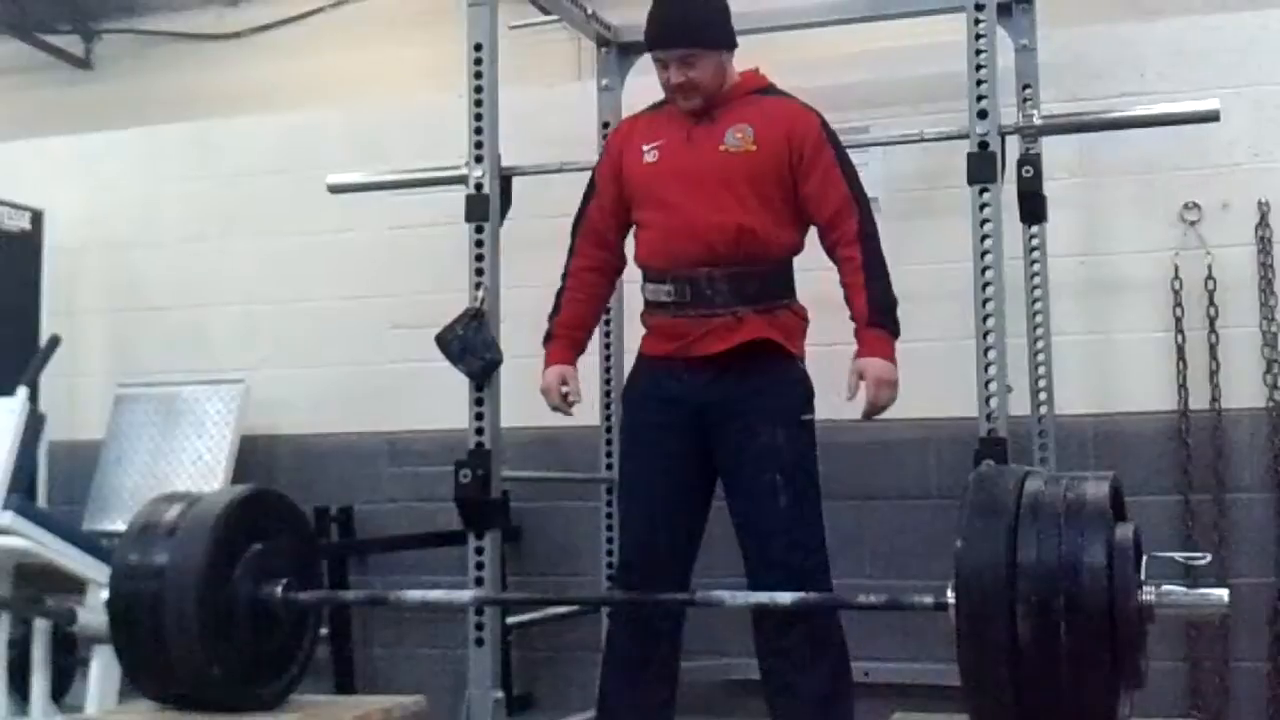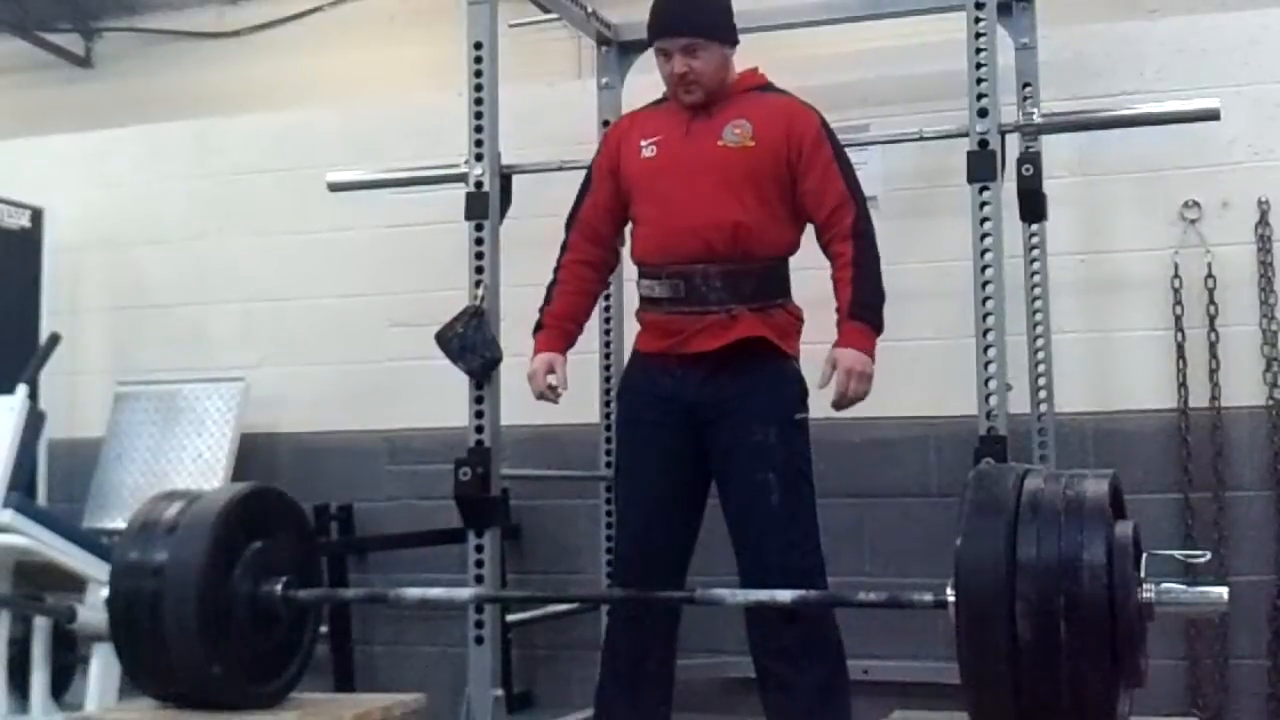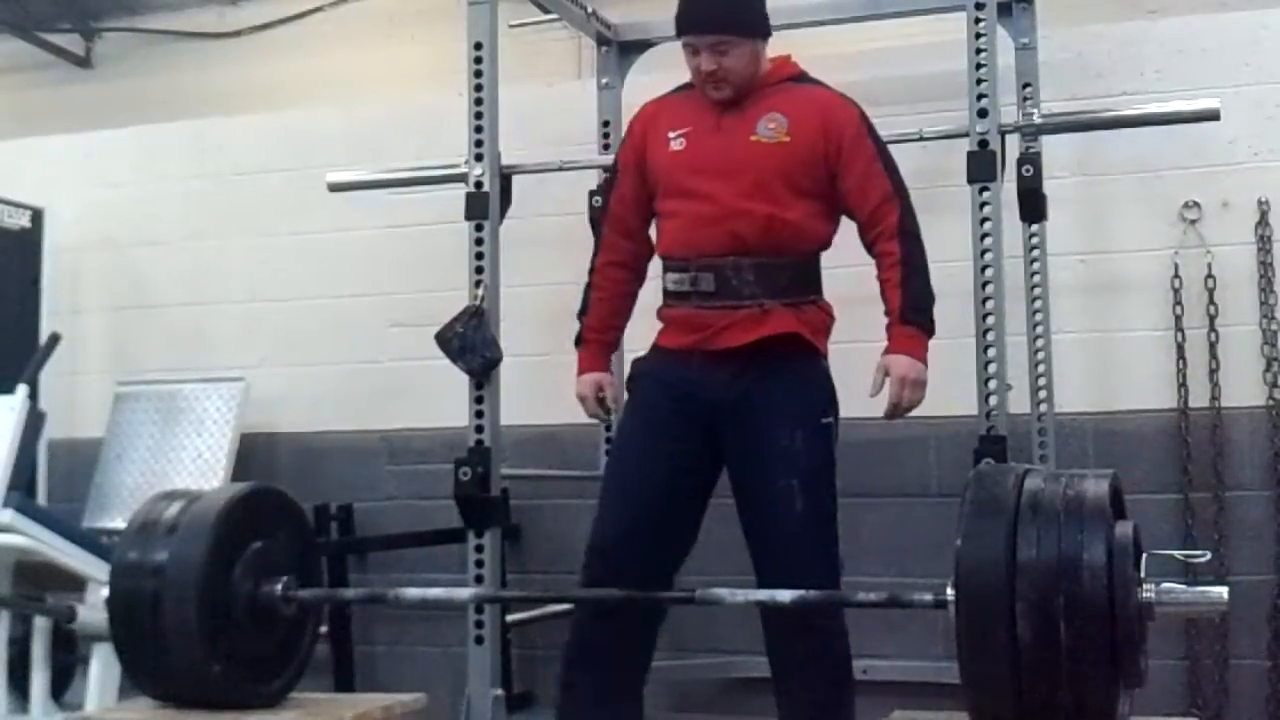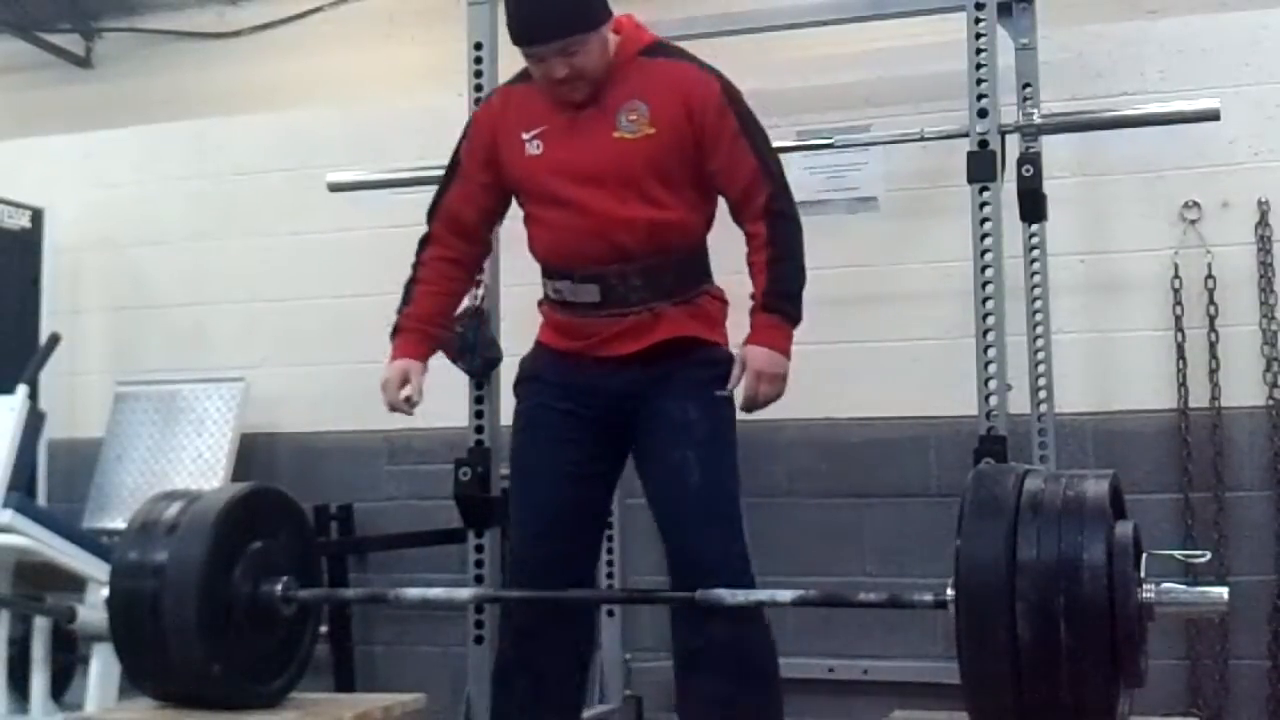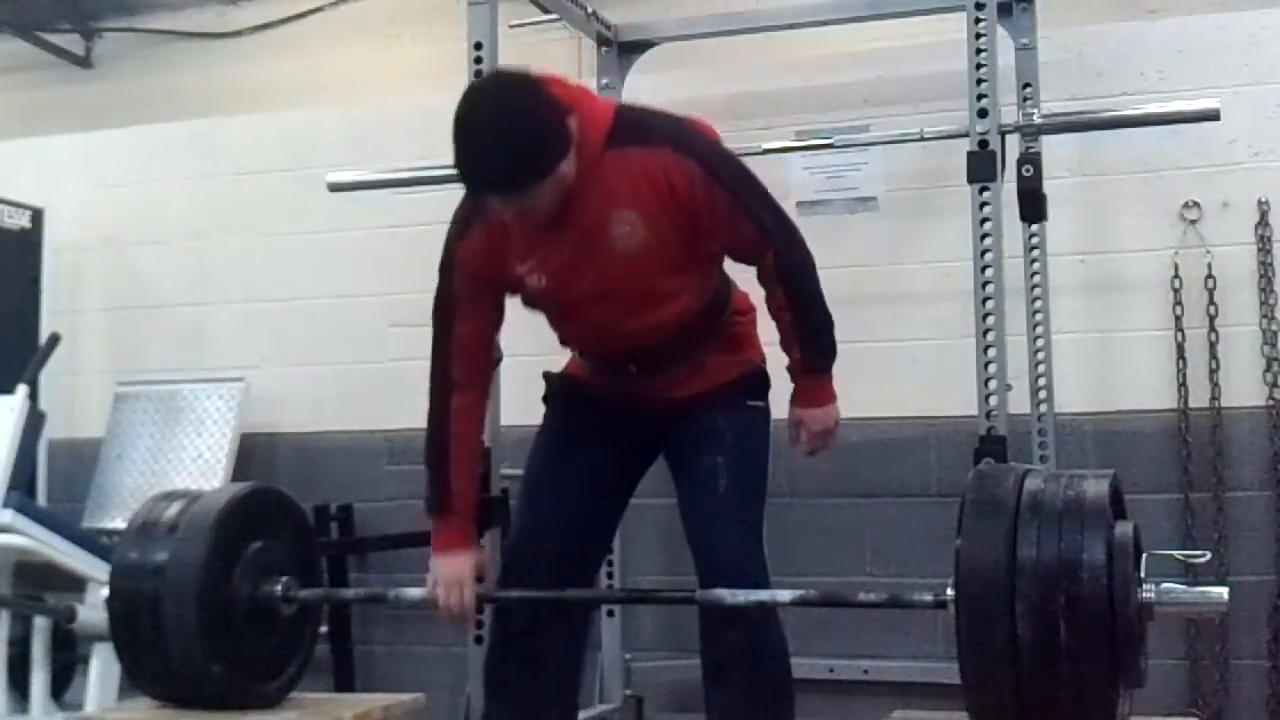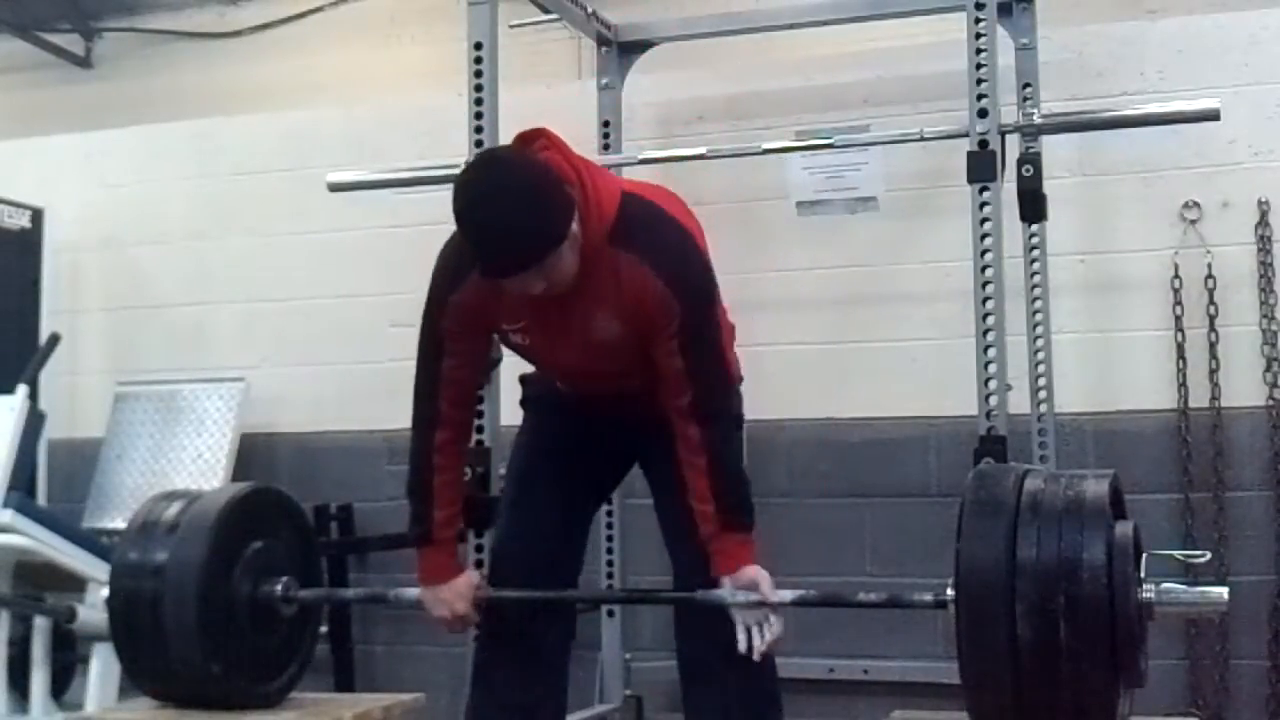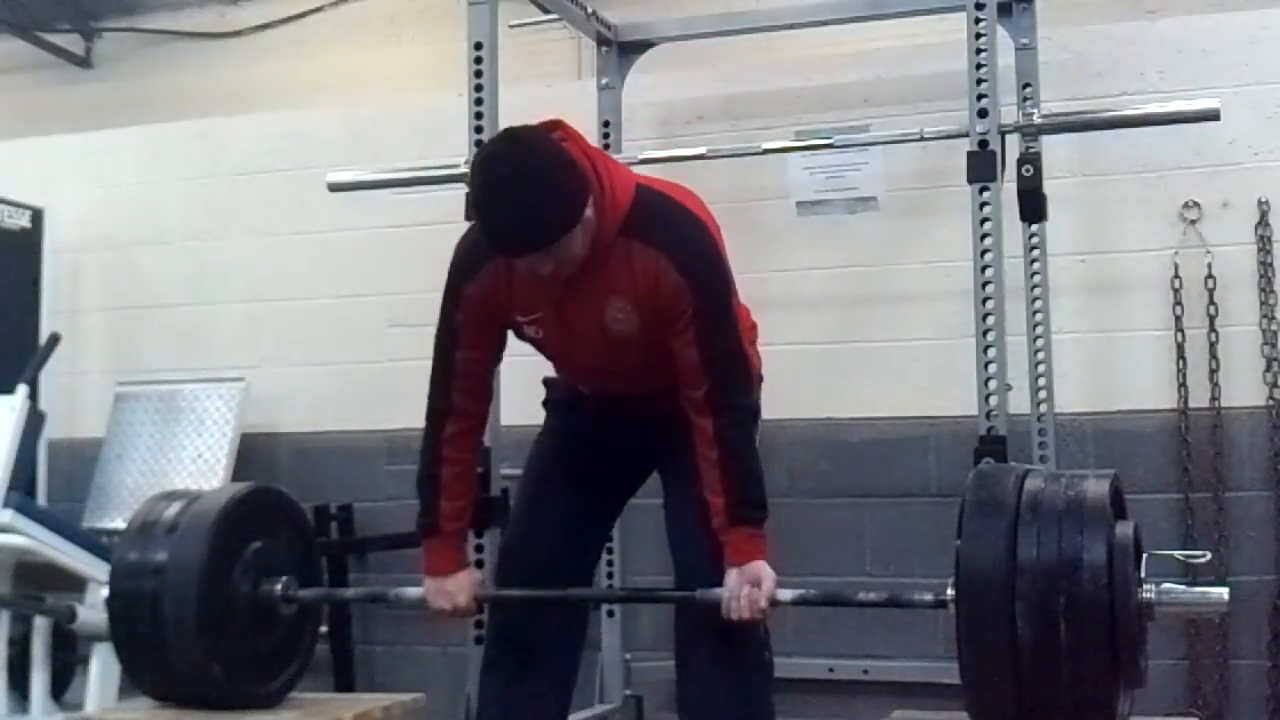
dt=0.7s
person 1, frame 1
left shoulder: (788, 123)
right shoulder: (630, 140)
left elbow: (851, 233)
right elbow: (593, 252)
left wrist: (876, 340)
right wrist: (561, 350)
left hip: (761, 374)
right hip: (662, 379)
left knee: (788, 570)
right knee: (645, 571)
person 1, frame 2
left shoulder: (787, 121)
right shoulder: (629, 136)
left elbow: (847, 230)
right elbow: (586, 247)
left wrist: (857, 333)
right wrist: (551, 338)
left hip: (755, 371)
right hip: (656, 376)
left knee: (782, 570)
right knee: (641, 570)
person 1, frame 3
left shoulder: (823, 113)
right shoulder: (655, 124)
left elbow: (891, 226)
right elbow: (619, 246)
left wrist: (908, 338)
right wrist: (594, 352)
left hip: (781, 371)
right hip: (674, 371)
left knee: (798, 578)
right knee: (619, 564)
person 1, frame 4
left shoulder: (687, 87)
right shoulder: (503, 116)
left elbow: (766, 206)
right elbow: (453, 238)
left wrist: (772, 328)
right wrist: (412, 344)
left hip: (679, 360)
right hip: (565, 369)
left knee: (707, 567)
right knee: (540, 577)
person 1, frame 5
left shoulder: (667, 153)
right shoulder: (479, 234)
left elbow: (779, 252)
right elbow: (459, 377)
left wrist: (813, 386)
right wrist: (453, 533)
left hip: (714, 389)
right hip: (594, 399)
left knee: (733, 584)
right knee: (532, 585)
person 1, frame 6
left shoulder: (657, 243)
right shoulder: (463, 273)
left elbow: (703, 408)
right elbow: (442, 407)
left wrist: (733, 550)
right wrist: (438, 559)
left hip: (676, 404)
right hip: (567, 406)
left knee: (714, 590)
right knee: (515, 591)
person 1, frame 7
left shoulder: (673, 235)
right shoulder: (480, 263)
left elbow: (722, 400)
right elbow: (458, 402)
left wrist: (744, 545)
right wrist: (444, 552)
left hip: (692, 405)
right hip: (588, 407)
left knee: (717, 592)
right knee: (526, 586)
